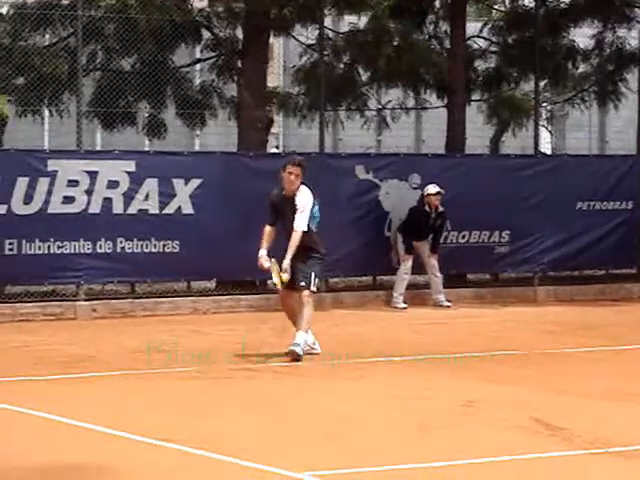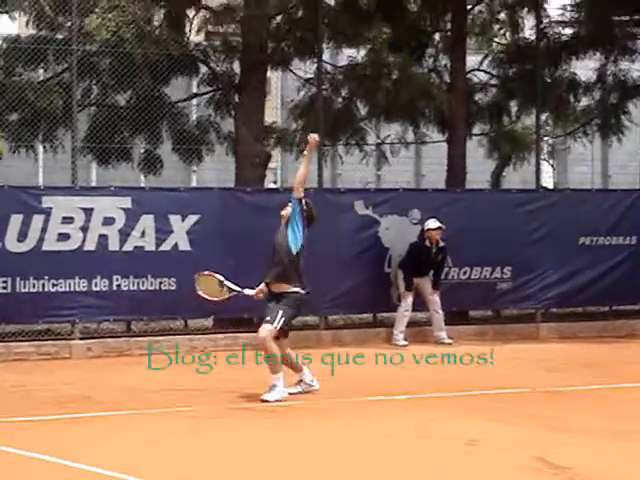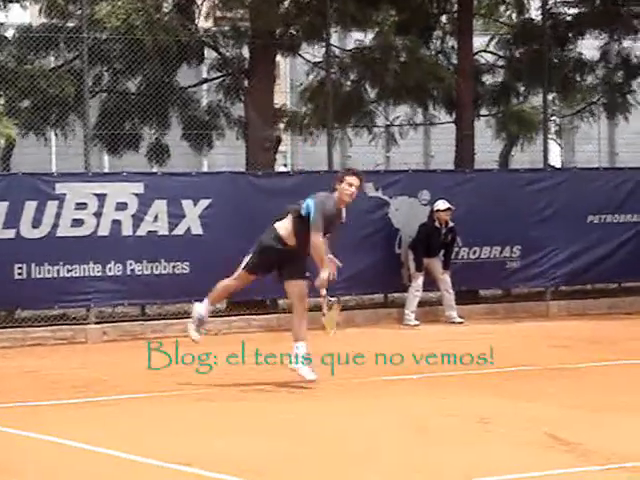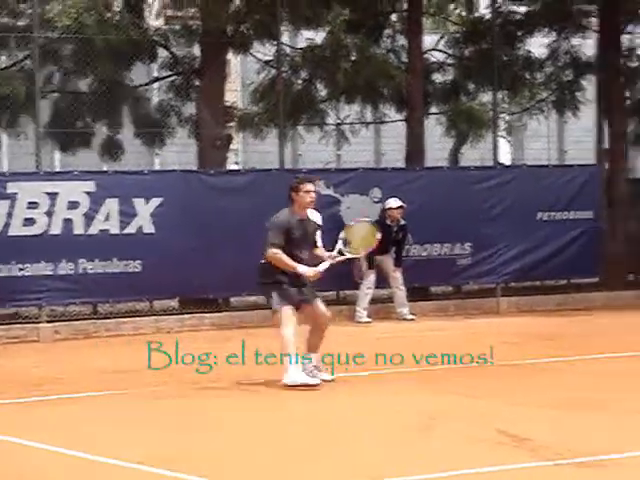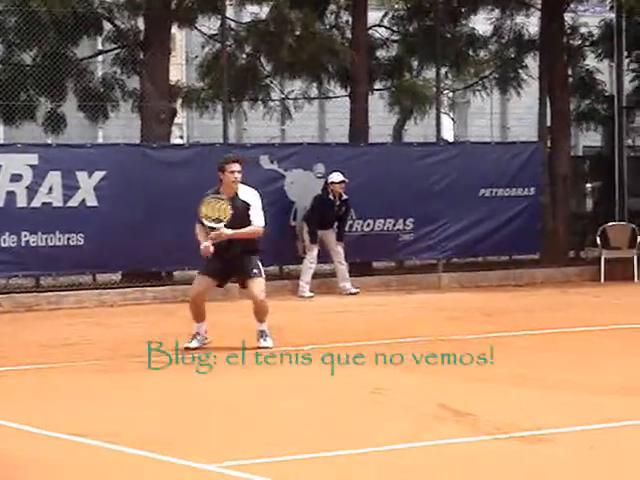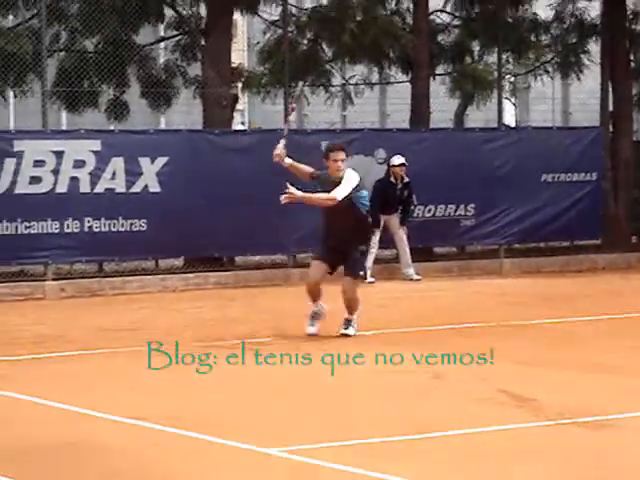
dt=0.7s
person 1, frame 1
left shoulder: (304, 197)
right shoulder: (277, 196)
left elbow: (298, 230)
right elbow: (271, 226)
left wrist: (287, 260)
right wrist: (263, 251)
left hip: (310, 253)
right hip: (291, 253)
left knee: (305, 295)
right knee: (285, 297)
left ankle: (299, 342)
right ankle: (309, 340)
person 1, frame 2
left shoulder: (296, 226)
right shoulder: (283, 234)
left elbow: (298, 187)
left wrist: (308, 153)
right wrist: (264, 286)
left hip: (290, 297)
right hip: (276, 296)
left knee: (265, 337)
right knee: (277, 345)
left ankle: (278, 385)
right ankle: (307, 379)
person 1, frame 3
left shoulder: (339, 212)
right shoulder: (325, 202)
right elbow: (315, 238)
left wrist: (325, 257)
right wrist: (322, 270)
left hip: (296, 253)
right hip: (275, 243)
left knee: (300, 303)
right knee: (236, 282)
left ankle: (299, 358)
right ankle: (202, 310)
person 1, frame 4
left shoulder: (316, 219)
right shoulder: (282, 220)
left elbow: (315, 248)
right elbow: (272, 253)
left wrist: (326, 255)
right wrist: (301, 269)
left hip: (297, 278)
right hip: (277, 278)
left knee: (322, 319)
right knee: (289, 322)
left ankle: (311, 366)
right ankle: (293, 371)
person 1, frame 5
left shoulder: (250, 195)
left elbow: (258, 229)
right elbow: (200, 224)
left wrist: (229, 233)
right wrist: (204, 242)
left hip: (247, 253)
right hip: (219, 253)
left knee: (259, 297)
right knee: (196, 294)
left ankle: (262, 332)
right ankle: (200, 334)
person 1, frame 6
left shoulder: (351, 178)
right shoulder: (325, 177)
left elbow: (331, 199)
right elbow: (309, 173)
left wrist: (298, 196)
right wrist: (286, 161)
left hip: (357, 242)
right hip: (332, 239)
left knee: (349, 291)
right knee: (312, 281)
left ankle: (350, 318)
right ankle: (318, 309)
person 2, frame 1
left shoulder: (441, 213)
right shoulder: (416, 211)
left elbow: (438, 233)
right elbow: (407, 232)
left wrist: (434, 251)
right wrist: (409, 251)
left hip: (423, 240)
right hip: (405, 238)
left knee: (433, 266)
right knee: (406, 266)
left ankle: (440, 299)
right ankle: (397, 300)
person 2, frame 2
left shoulder: (442, 249)
right shoulder: (417, 247)
left elbow: (439, 269)
right elbow: (408, 268)
left wrist: (436, 287)
right wrist: (408, 288)
left hip: (424, 276)
right hip: (406, 275)
left knee: (435, 302)
right knee: (406, 303)
left ankle: (441, 336)
right ankle: (397, 337)
person 2, frame 3
left shoulder: (451, 229)
right shoulder: (426, 227)
left elbow: (449, 249)
right elbow: (419, 248)
left wrist: (446, 267)
right wrist: (419, 269)
left hip: (434, 257)
right hip: (417, 255)
left knee: (446, 282)
right knee: (417, 284)
left ankle: (452, 315)
right ankle: (408, 317)
person 2, frame 4
left shoulder: (403, 226)
right shoulder: (378, 225)
left elbow: (400, 247)
left wrist: (398, 264)
right wrist: (371, 266)
left hip: (386, 254)
right hip: (369, 254)
left knee: (397, 279)
right knee: (369, 281)
left ankle: (403, 312)
right ankle: (360, 314)
person 2, frame 5
left shoulder: (345, 201)
right shoulder: (320, 199)
left elbow: (342, 221)
right elbow: (313, 220)
left wrist: (340, 238)
right wrist: (313, 240)
left hip: (328, 229)
right hip: (311, 228)
left knee: (339, 254)
right knee: (311, 256)
left ankle: (346, 287)
right ankle: (303, 289)
person 2, frame 6
left shoulder: (406, 184)
right shoulder: (381, 184)
left elbow: (407, 203)
right elbow: (375, 203)
left wrist: (403, 221)
right wrist: (375, 222)
left hip: (393, 215)
right hip: (377, 214)
left knee: (402, 241)
right knee: (373, 242)
left ankle: (408, 272)
right ankle: (365, 274)
